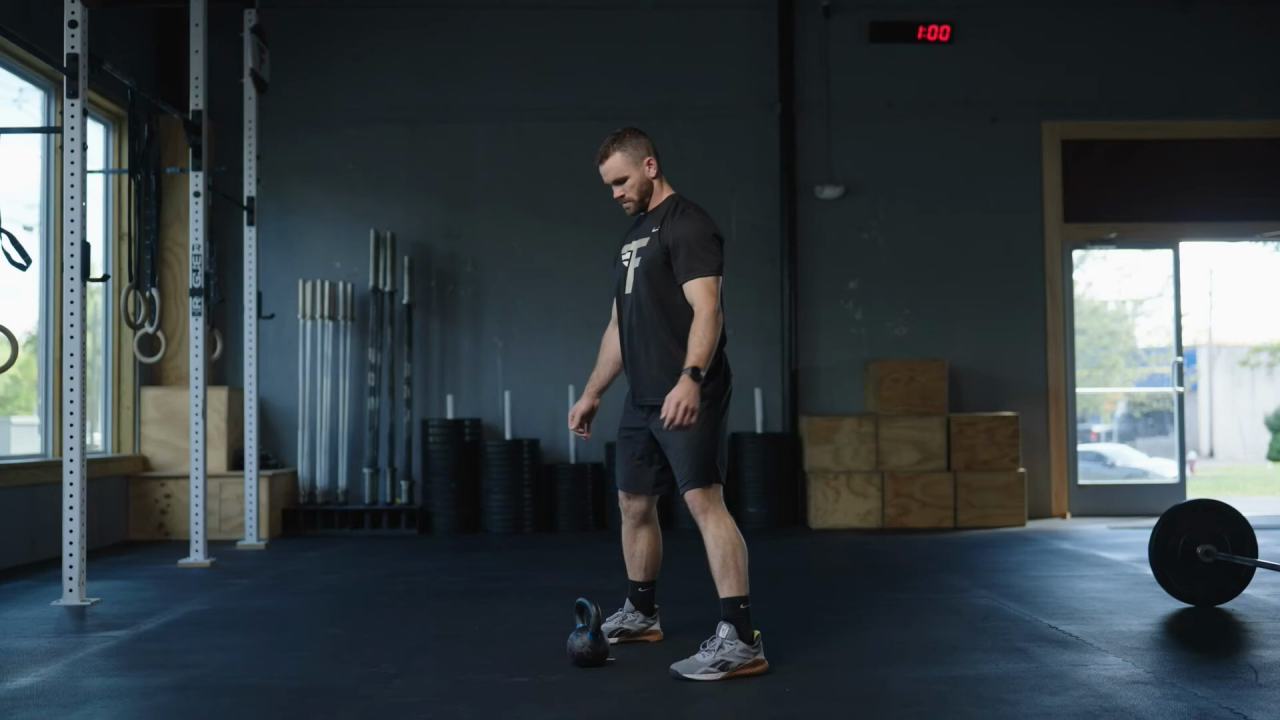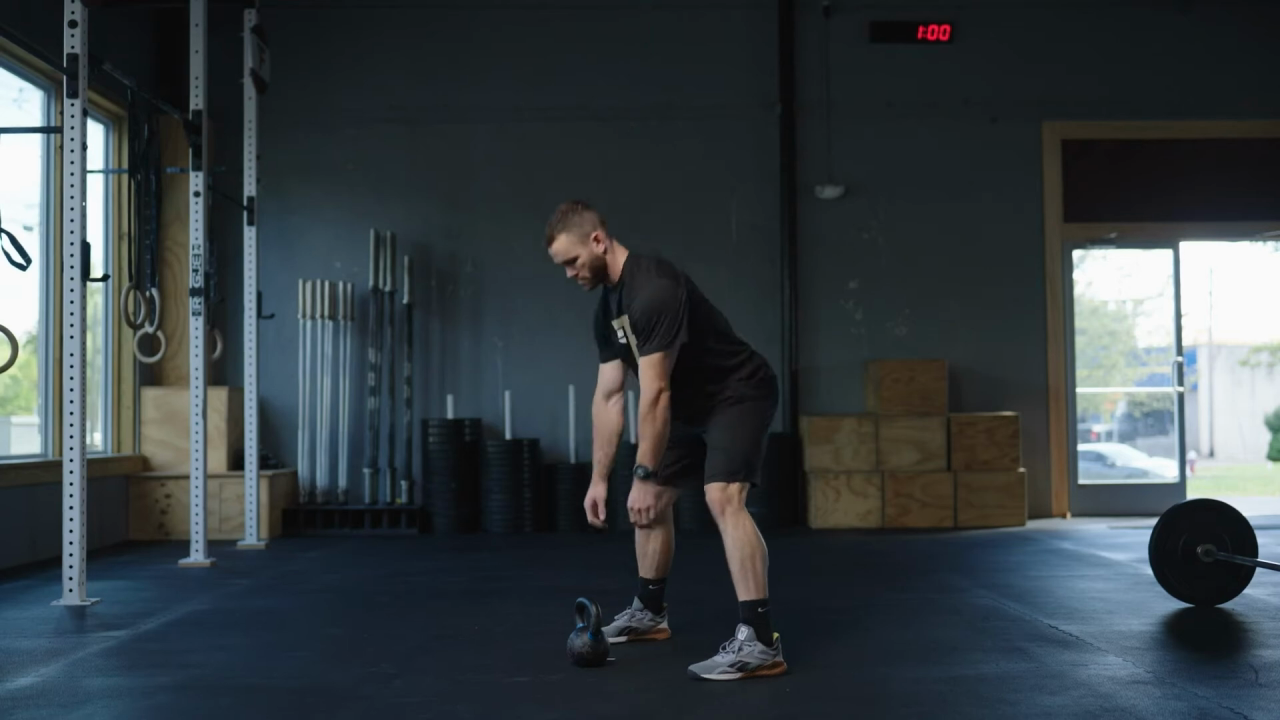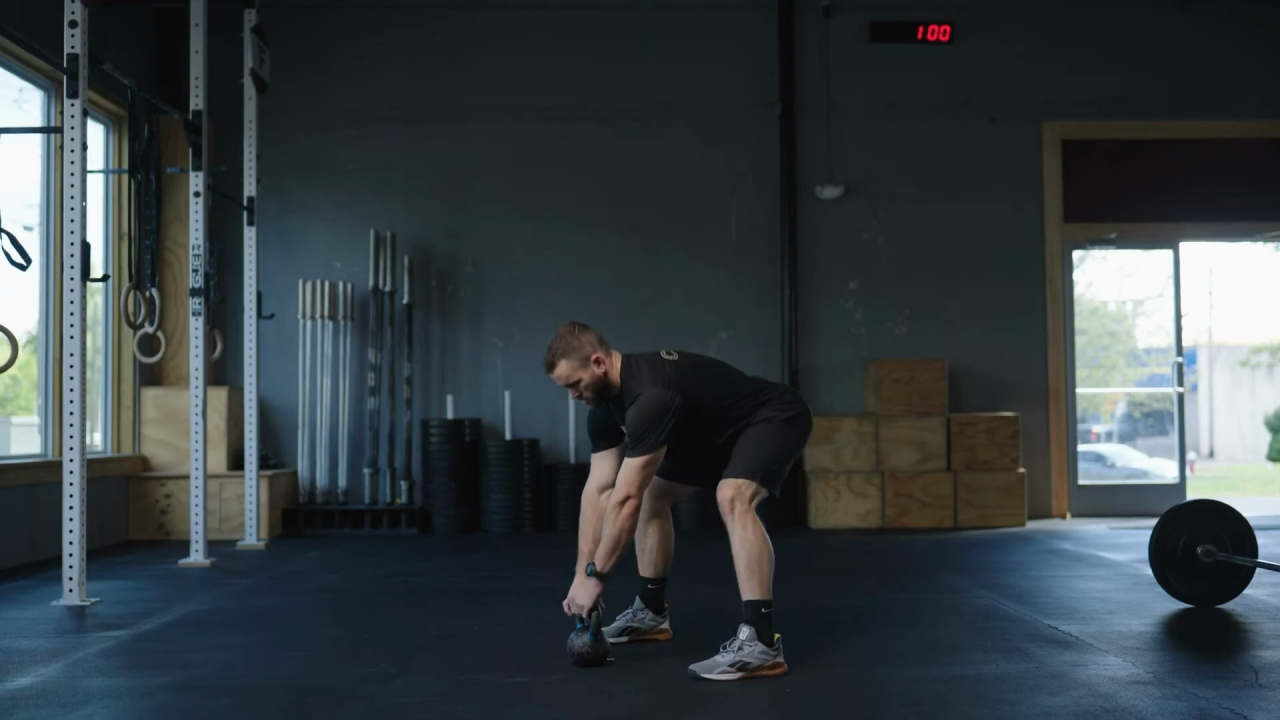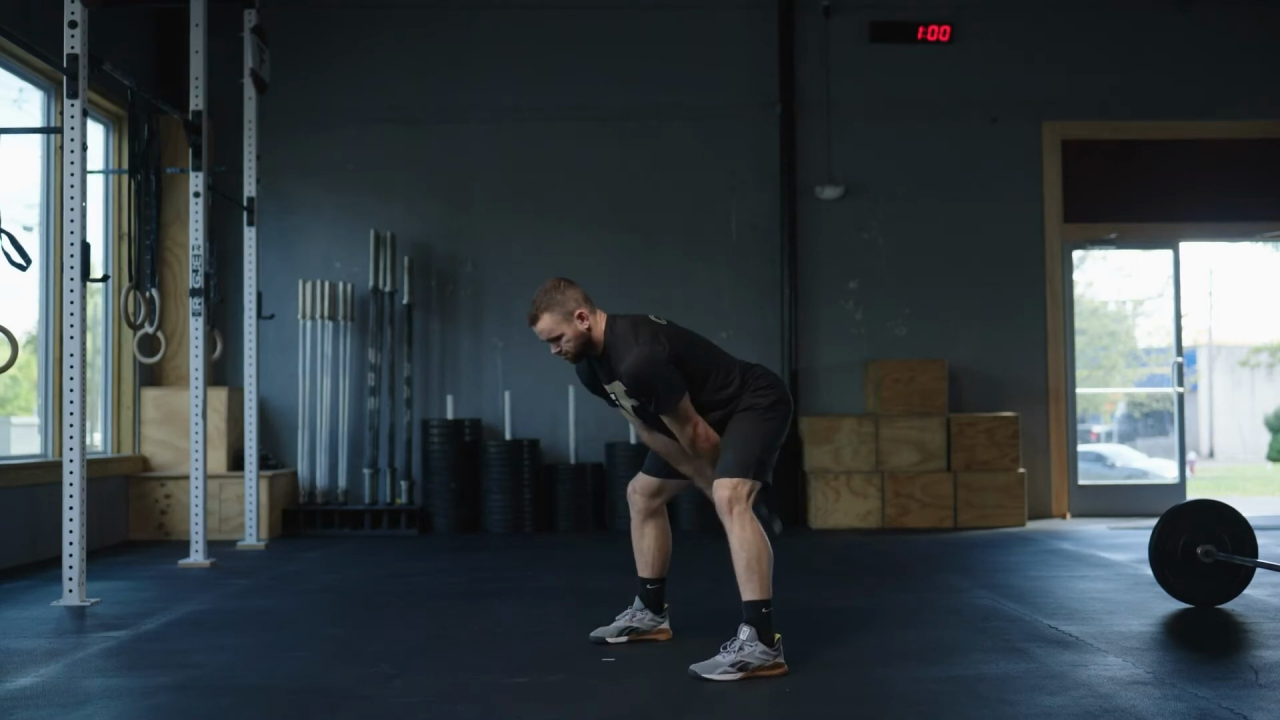
dt=0.7s
person 1, frame 1
left shoulder: (688, 225)
right shoulder: (633, 238)
left elbow: (706, 311)
right elbow: (618, 327)
left wrist: (690, 379)
right wrist: (592, 392)
left hip: (685, 394)
right hip: (644, 399)
left knee: (702, 500)
right knee: (633, 504)
left ankle: (740, 637)
right ankle: (641, 613)
person 1, frame 2
left shoulder: (655, 288)
right shoulder: (607, 307)
left elbow: (654, 392)
right elbow: (608, 396)
left wrist: (644, 477)
right wrist: (599, 478)
left hip: (738, 394)
right hip: (689, 405)
left knee: (722, 499)
right knee: (652, 507)
left ankle: (759, 640)
right ankle: (650, 611)
person 1, frame 3
left shoulder: (652, 395)
right shoulder: (604, 406)
left elbow: (625, 500)
right elbow: (599, 491)
left wrist: (594, 576)
right wrist: (581, 572)
left hip: (776, 417)
left knee: (732, 498)
right knee: (651, 496)
left ankle: (761, 643)
right ankle: (651, 611)
person 1, frame 4
left shoulder: (639, 356)
right shoulder: (590, 366)
left elbow: (693, 433)
right elbow: (651, 432)
left wrist: (717, 484)
right wrist: (708, 482)
left hip: (755, 402)
right hip: (704, 416)
left knee: (730, 498)
right knee: (641, 493)
left ankle: (760, 642)
right ankle: (650, 612)
